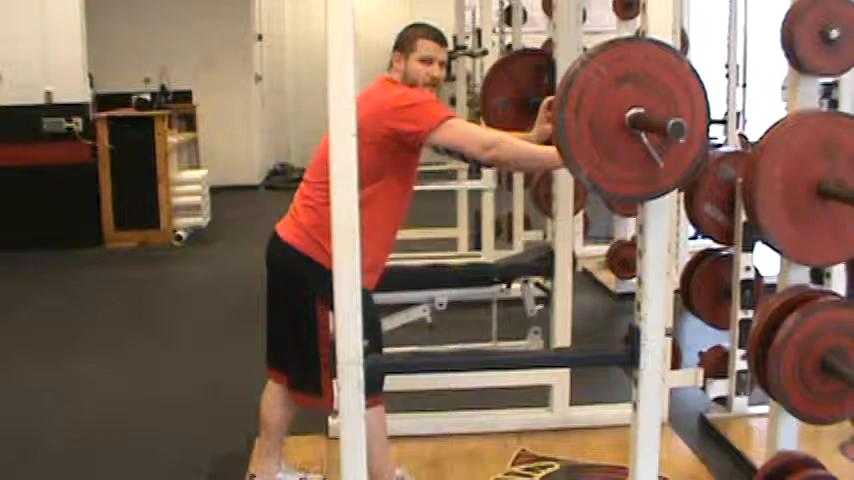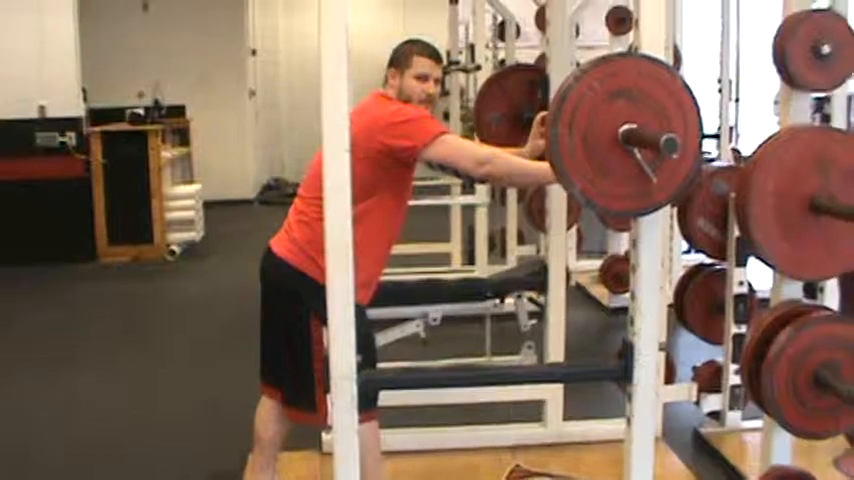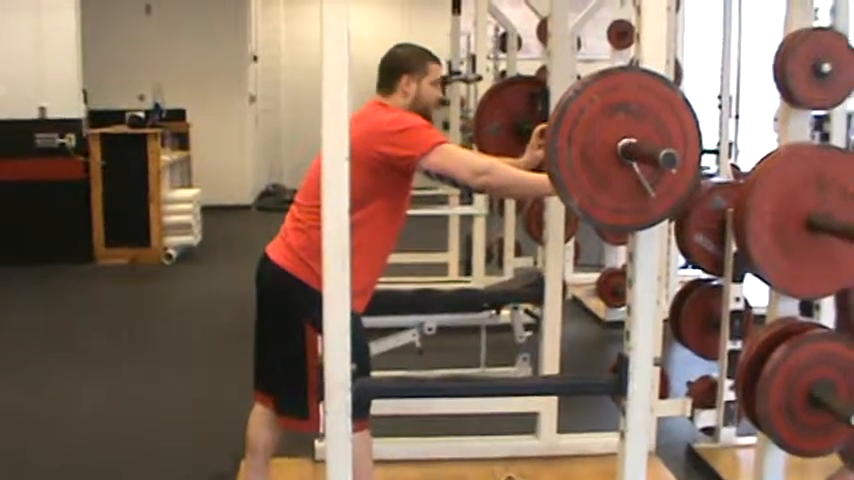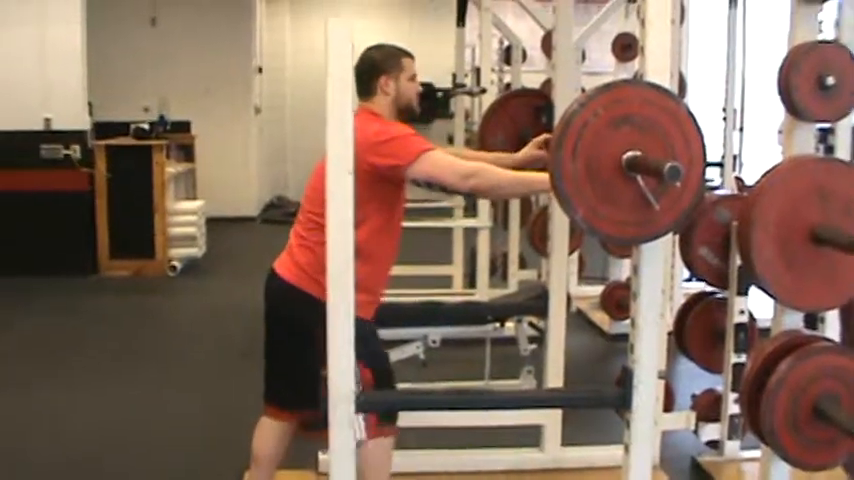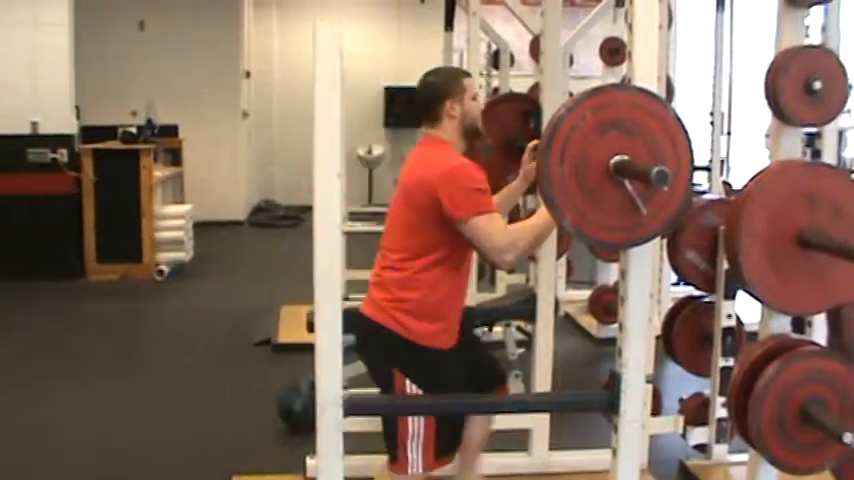
dt=0.5s
person 1, frame 1
left shoulder: (391, 101)
right shoulder: (402, 102)
left elbow: (470, 138)
right elbow: (486, 149)
left wrist: (532, 137)
left hip: (297, 248)
right hip: (318, 257)
left knee: (291, 369)
right knee: (362, 376)
person 1, frame 2
left shoulder: (384, 117)
right shoulder: (396, 118)
left elbow: (466, 153)
right elbow: (480, 165)
left wrist: (526, 153)
left hip: (291, 264)
right hip: (313, 273)
left knee: (284, 386)
right knee: (357, 395)
person 1, frame 3
left shoulder: (381, 123)
right shoulder: (395, 127)
left elbow: (461, 160)
right elbow: (478, 175)
left wrist: (522, 163)
left hip: (287, 270)
right hip: (309, 281)
left knee: (277, 393)
right knee: (348, 404)
person 1, frame 4
left shoulder: (371, 132)
right shoulder: (382, 138)
left elbow: (449, 157)
right elbow: (466, 178)
left wrist: (518, 158)
right wrist: (557, 180)
left hip: (295, 285)
right hip: (320, 297)
left knee: (284, 407)
right knee: (375, 419)
person 1, frame 5
left shoulder: (434, 158)
right shoulder: (454, 170)
left elbow: (485, 221)
right elbow: (505, 250)
left wrist: (523, 181)
left hip: (430, 323)
right hip: (406, 333)
left knee: (488, 389)
